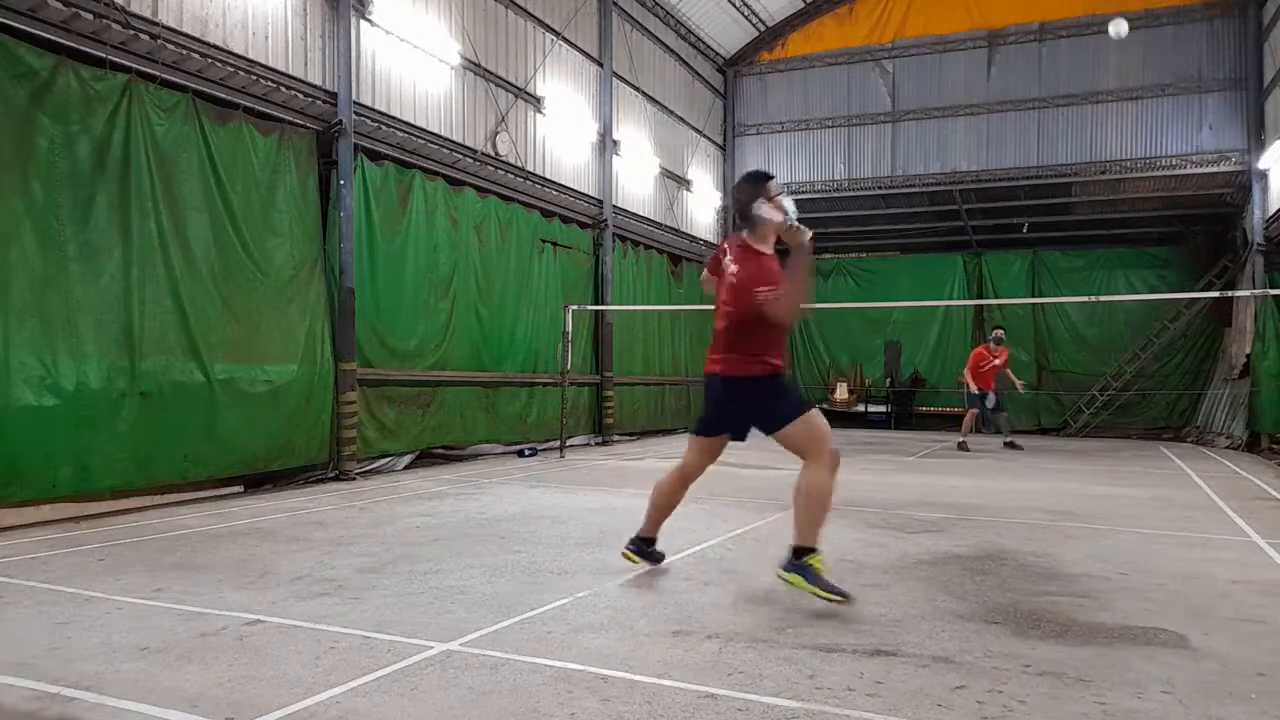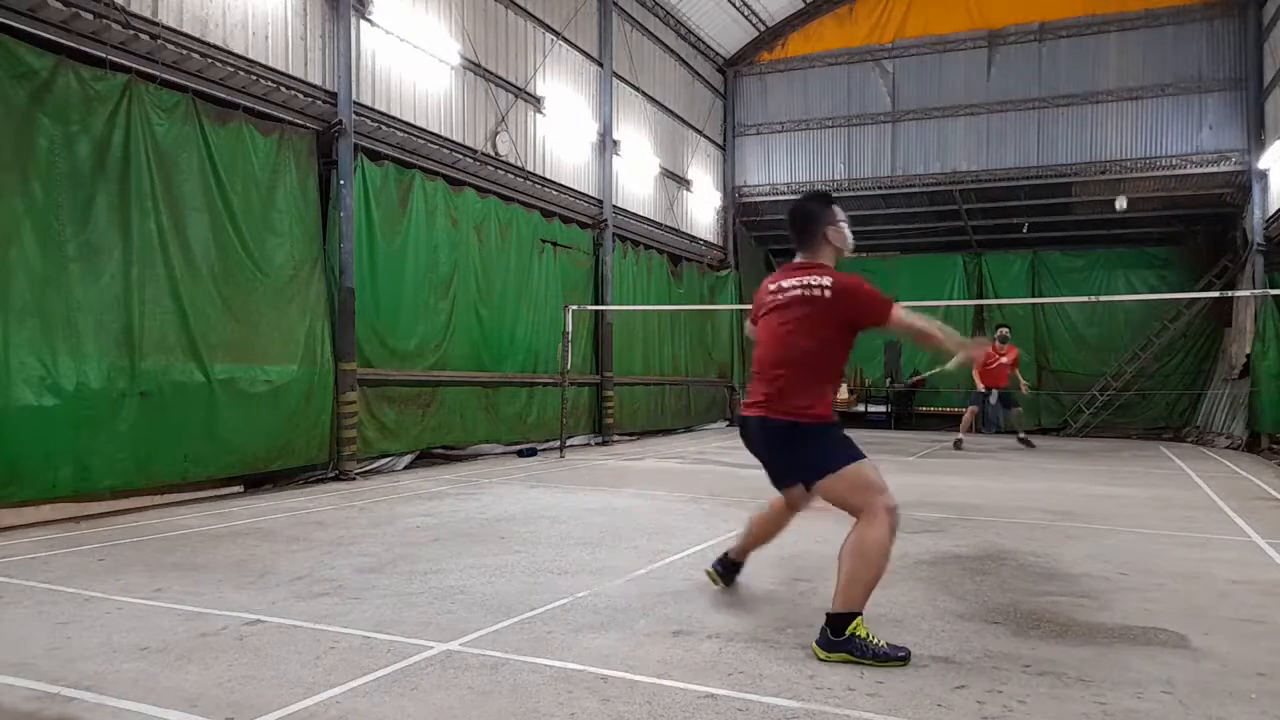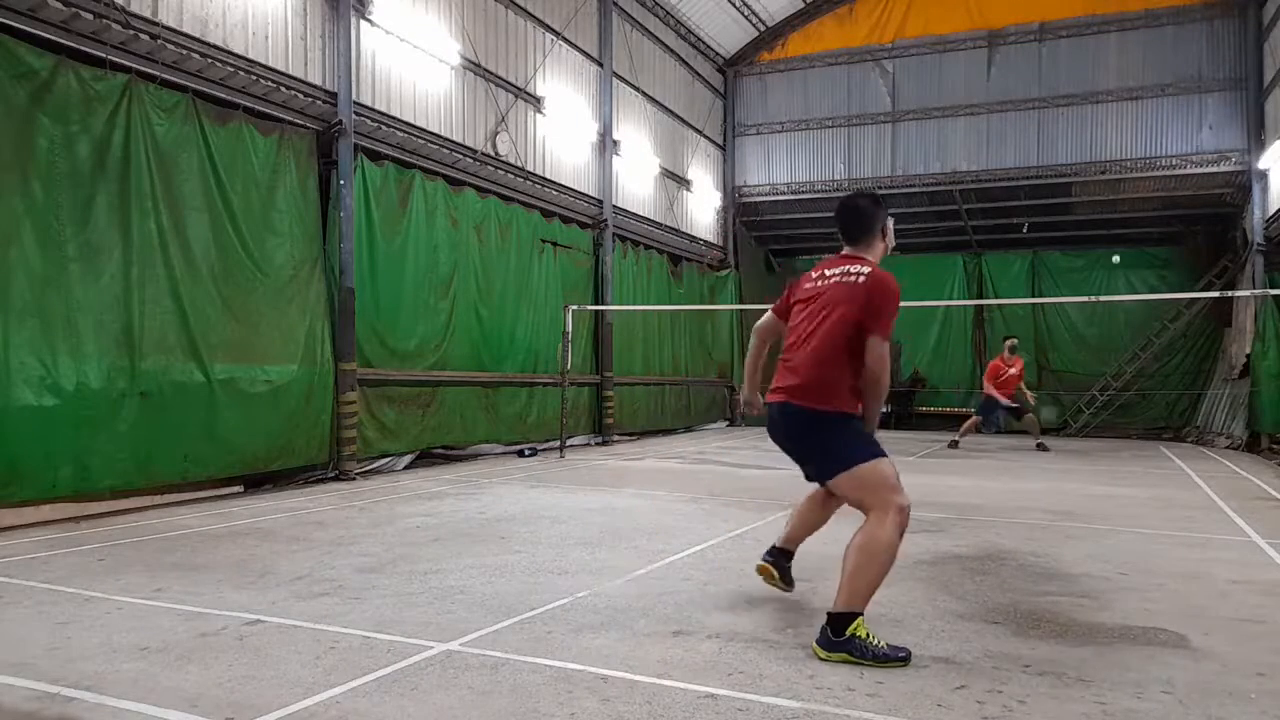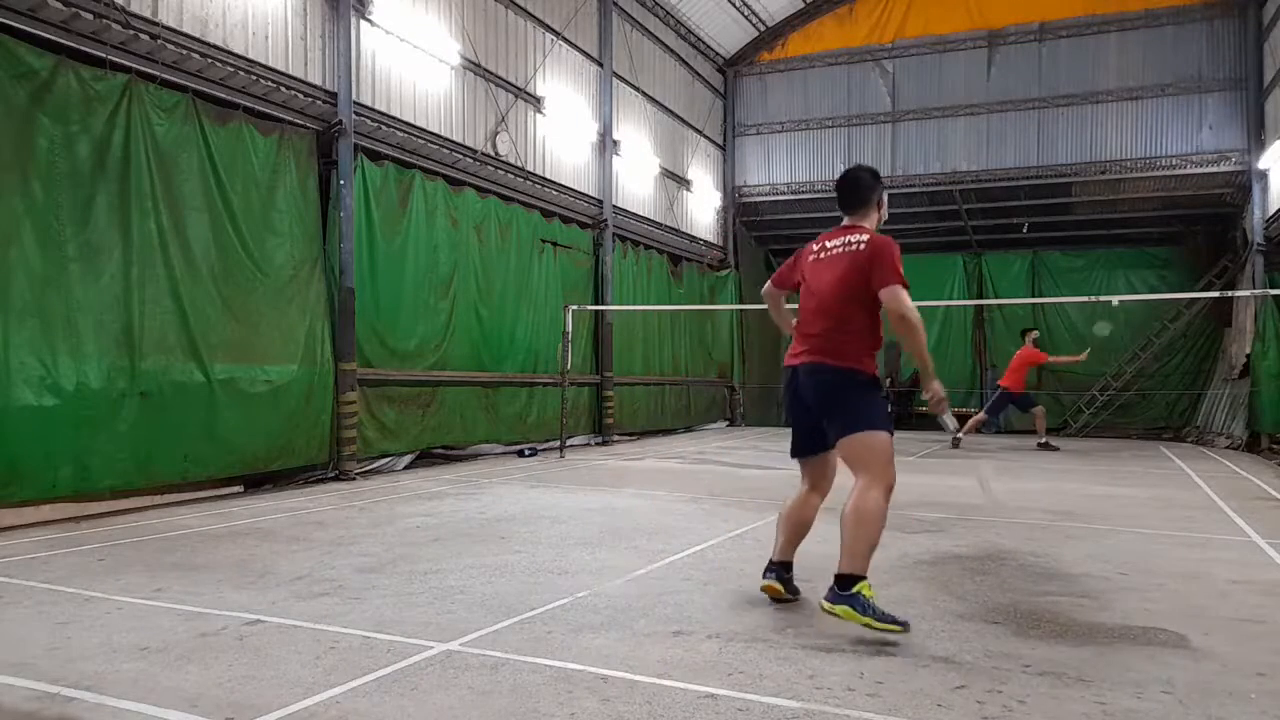
dt=0.2s
person 1, frame 1
left shoulder: (735, 248)
right shoulder: (755, 263)
left elbow: (711, 280)
right elbow: (784, 312)
right wrist: (801, 256)
left hip: (726, 373)
right hip: (758, 379)
left knee: (693, 465)
right knee: (823, 454)
left ankle: (643, 541)
right ankle: (803, 559)
person 1, frame 2
left shoulder: (769, 286)
right shoulder: (842, 291)
right elbow: (912, 326)
right wrist: (963, 346)
left hip: (756, 420)
right hip: (800, 426)
left knee: (794, 498)
right knee: (879, 511)
left ankle: (728, 563)
right ankle: (840, 630)
person 1, frame 3
left shoulder: (811, 278)
right shoulder: (879, 283)
left elbow: (762, 331)
right elbow: (876, 367)
left wrist: (750, 386)
right wrist: (869, 423)
left hip: (782, 406)
right hip: (823, 411)
left knee: (836, 487)
right knee: (891, 509)
left ankle: (778, 556)
right ankle: (840, 631)
person 1, frame 4
left shoulder: (812, 248)
right shoulder: (878, 247)
left elbow: (770, 293)
right elbow: (900, 313)
left wrist: (787, 325)
right wrist: (930, 378)
left hip: (799, 373)
right hip: (842, 375)
left knee: (814, 486)
right knee: (877, 479)
left ankle: (778, 571)
right ankle: (850, 589)
